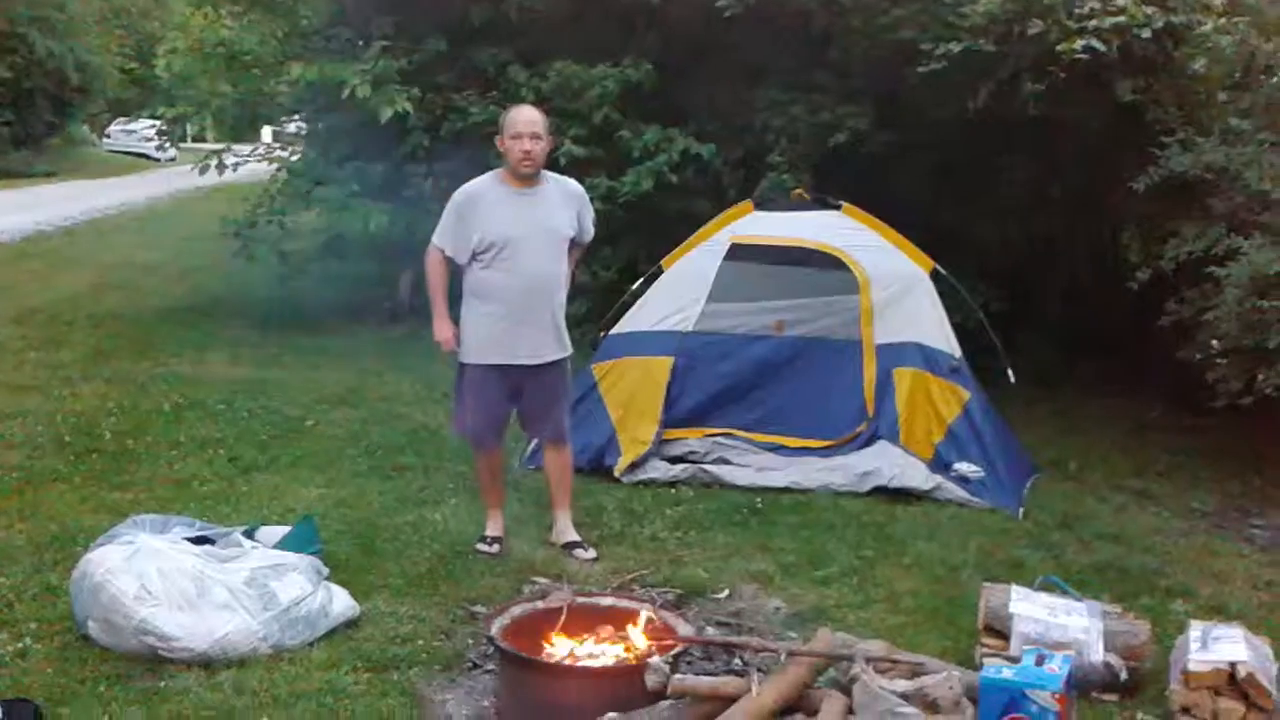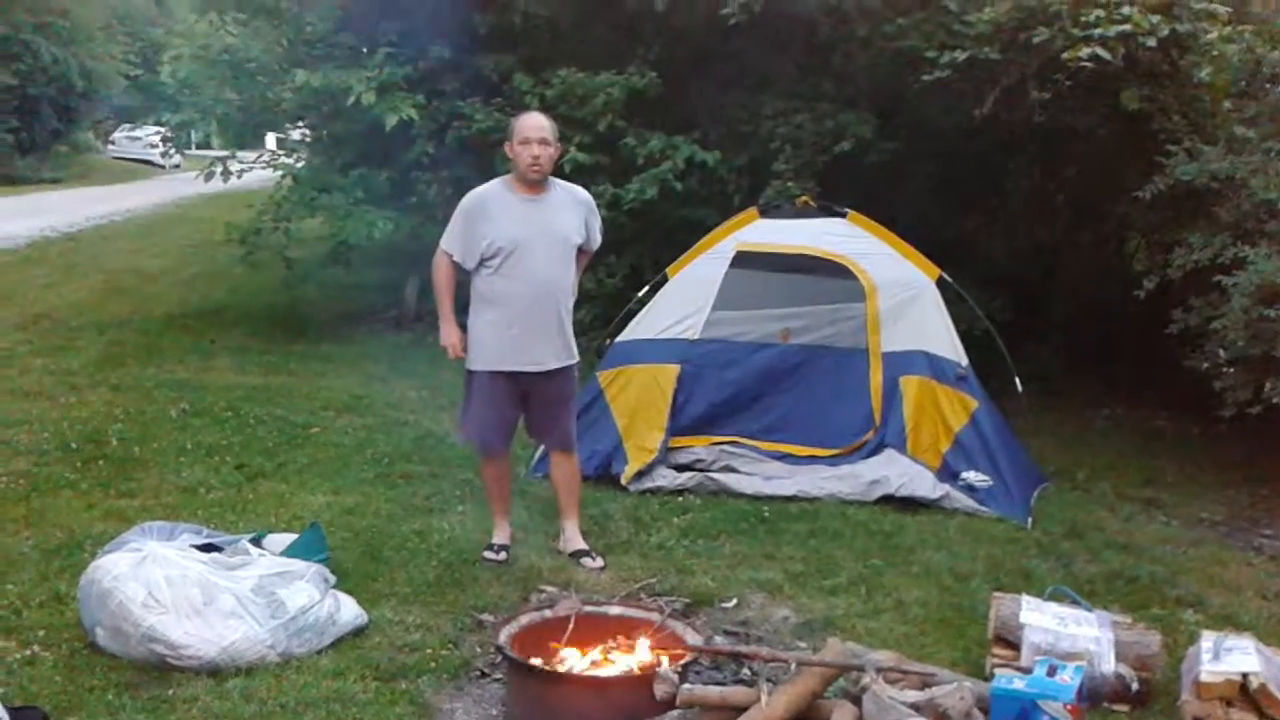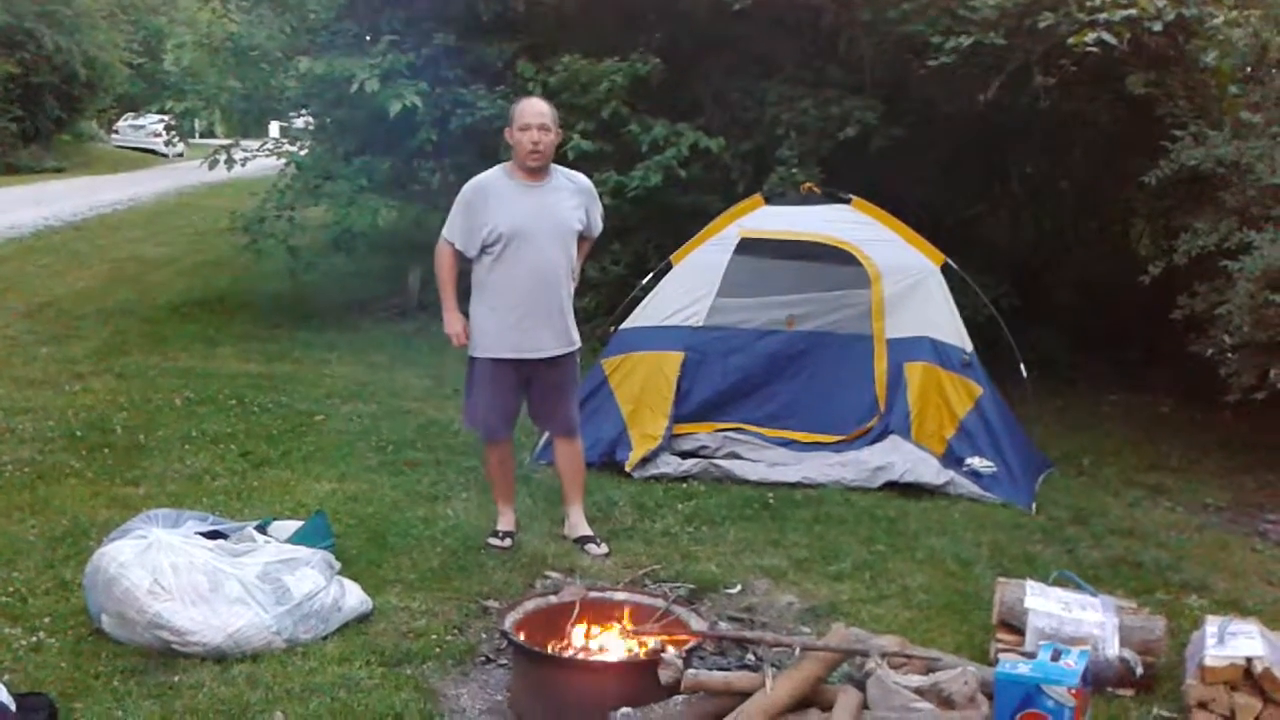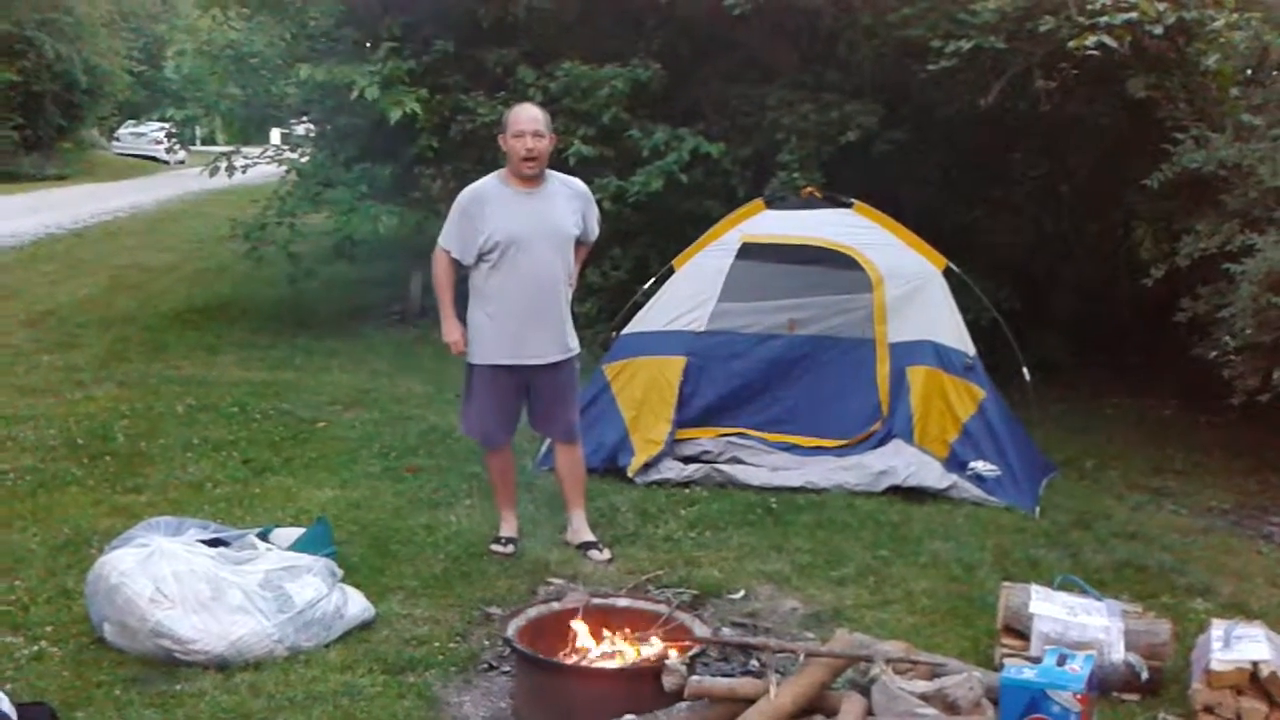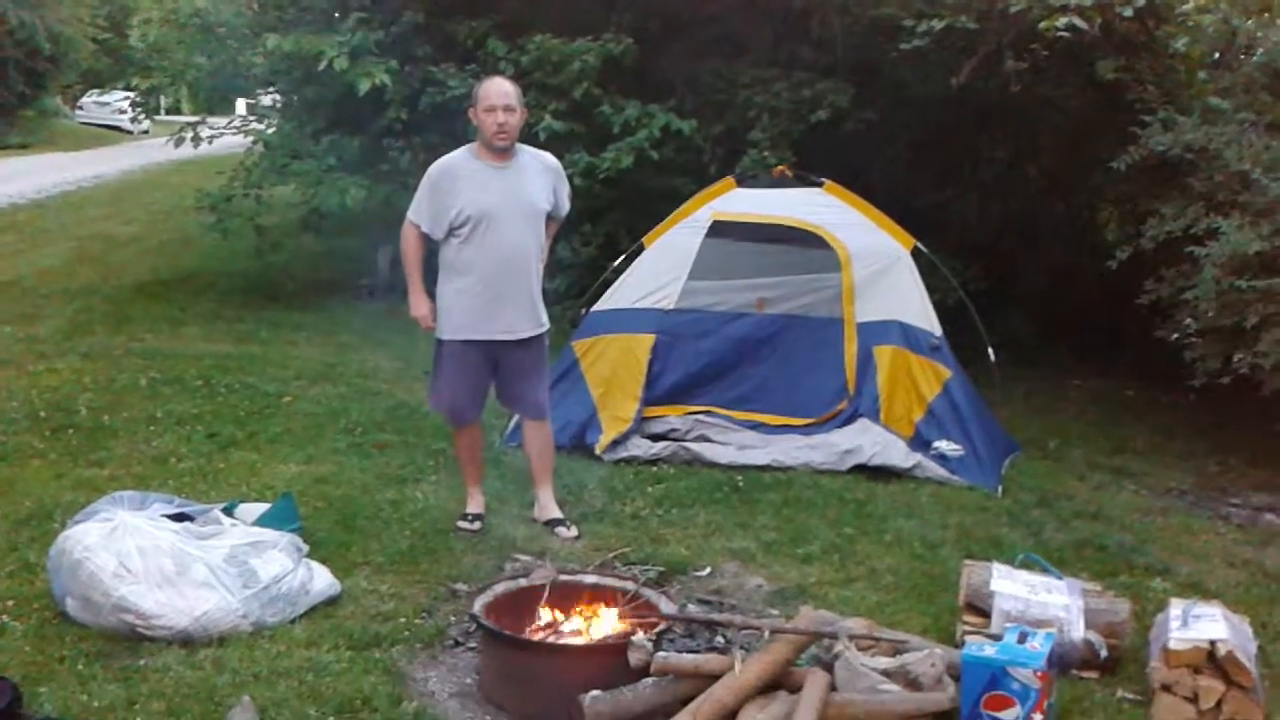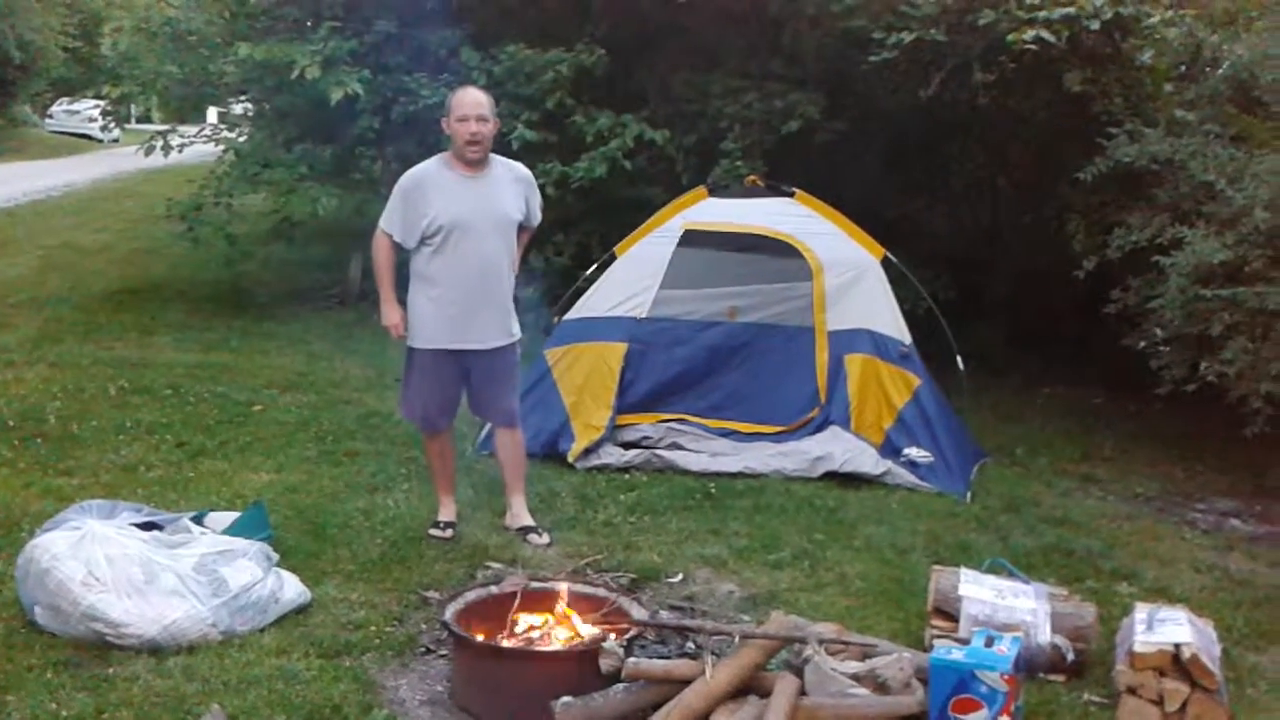
dt=0.7s
person 1, frame 1
left shoulder: (570, 193)
right shoulder: (472, 196)
right elbow: (436, 255)
right wrist: (441, 318)
left hip: (548, 345)
right hip: (486, 347)
left knee: (556, 435)
right knee: (486, 438)
left ankle: (564, 525)
right ankle: (494, 521)
person 1, frame 2
left shoulder: (578, 201)
right shoulder: (481, 202)
right elbow: (444, 260)
right wrist: (447, 323)
left hip: (556, 351)
right hip: (494, 354)
left knee: (563, 442)
right knee: (493, 445)
left ankle: (571, 533)
right ankle: (501, 529)
person 1, frame 3
left shoulder: (579, 188)
right shoulder: (481, 190)
right elbow: (446, 249)
right wrist: (451, 311)
left hip: (557, 338)
right hip: (495, 341)
left knee: (566, 428)
right knee: (495, 431)
left ankle: (576, 519)
right ankle: (505, 516)
person 1, frame 4
left shoulder: (574, 193)
right shoulder: (477, 198)
right elbow: (443, 257)
right wrist: (448, 319)
left hip: (556, 344)
right hip: (493, 347)
left knee: (566, 433)
right knee: (495, 438)
left ankle: (578, 524)
right ankle: (507, 522)
person 1, frame 5
left shoulder: (546, 167)
right shoulder: (448, 171)
right elbow: (413, 231)
right wrist: (417, 293)
left hip: (526, 319)
right hip: (463, 323)
left knee: (536, 409)
right knee: (464, 413)
left ankle: (545, 501)
right ankle: (474, 498)
person 1, frame 6
left shoulder: (518, 178)
right shoulder: (420, 180)
right elbow: (384, 239)
right wrist: (388, 303)
left hip: (498, 328)
right hip: (435, 332)
left knee: (507, 418)
right knee: (435, 422)
left ankle: (517, 509)
right ankle: (446, 506)
